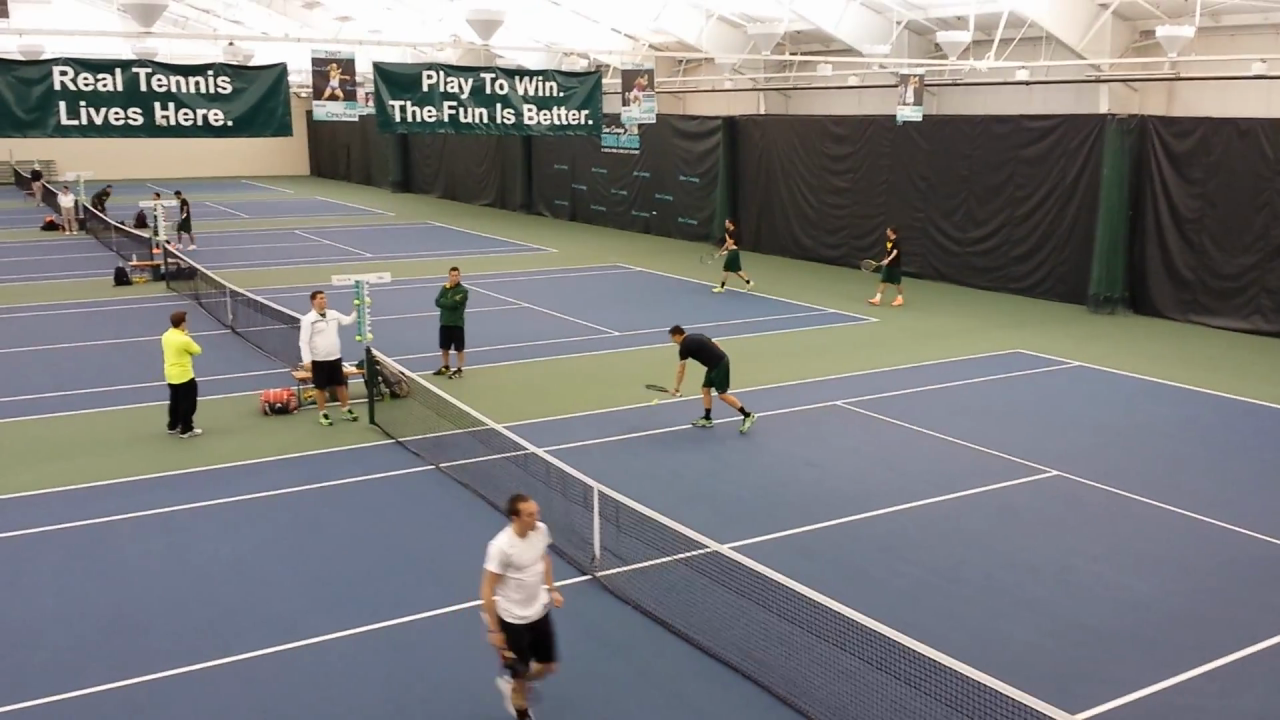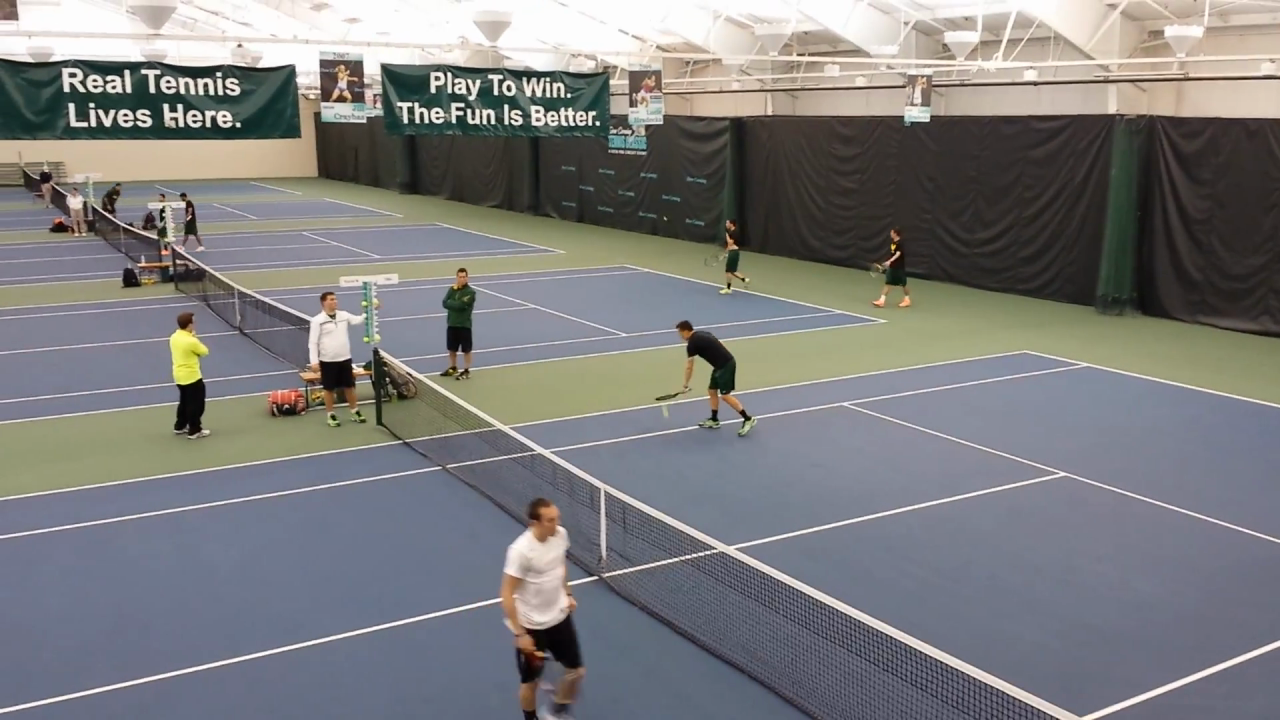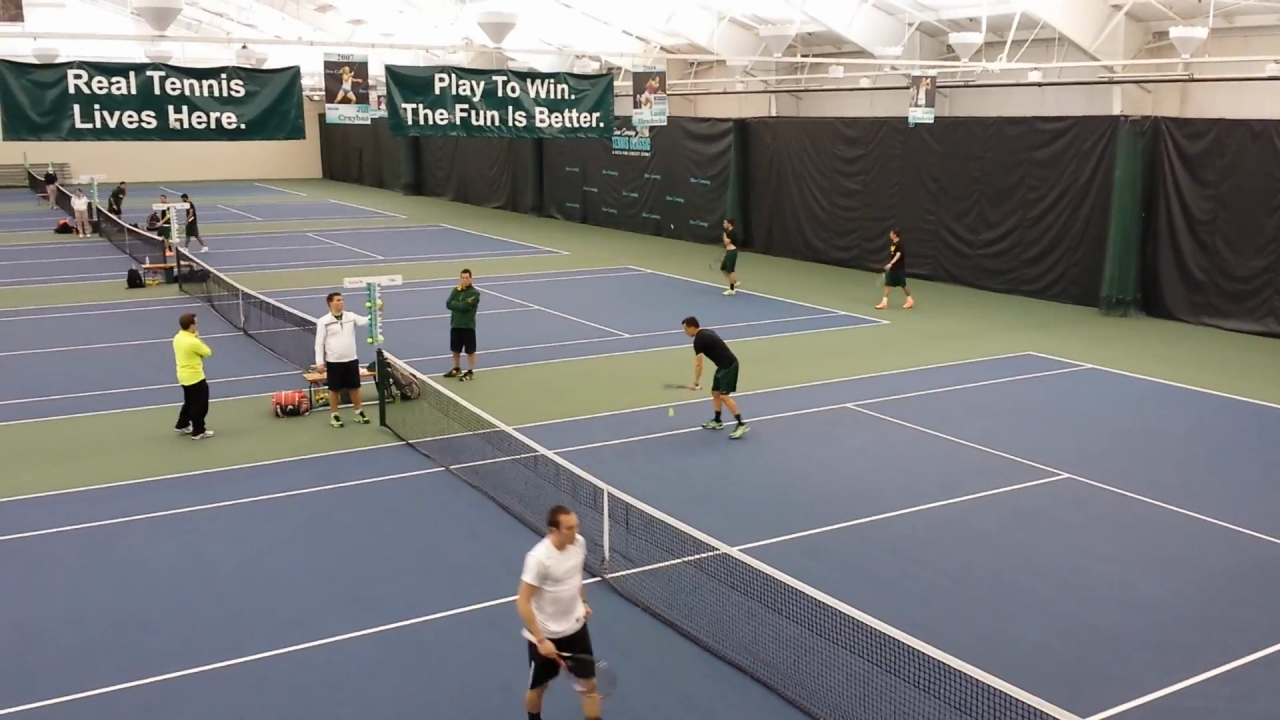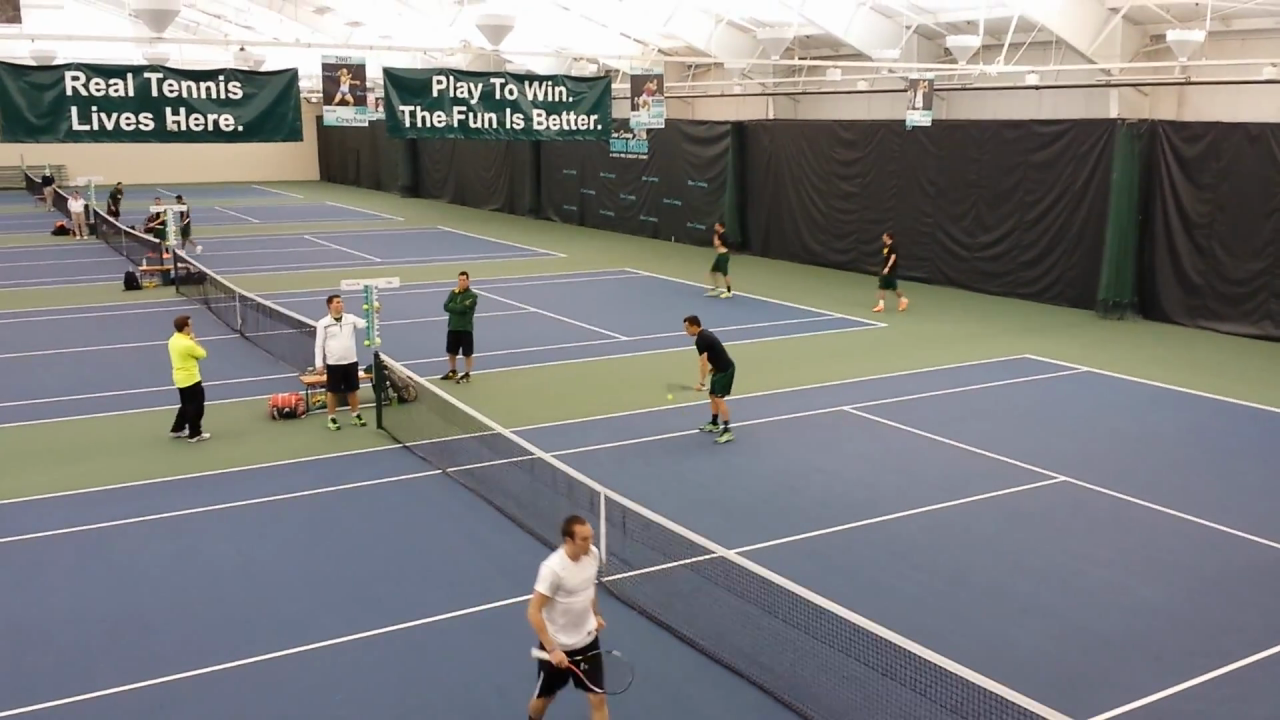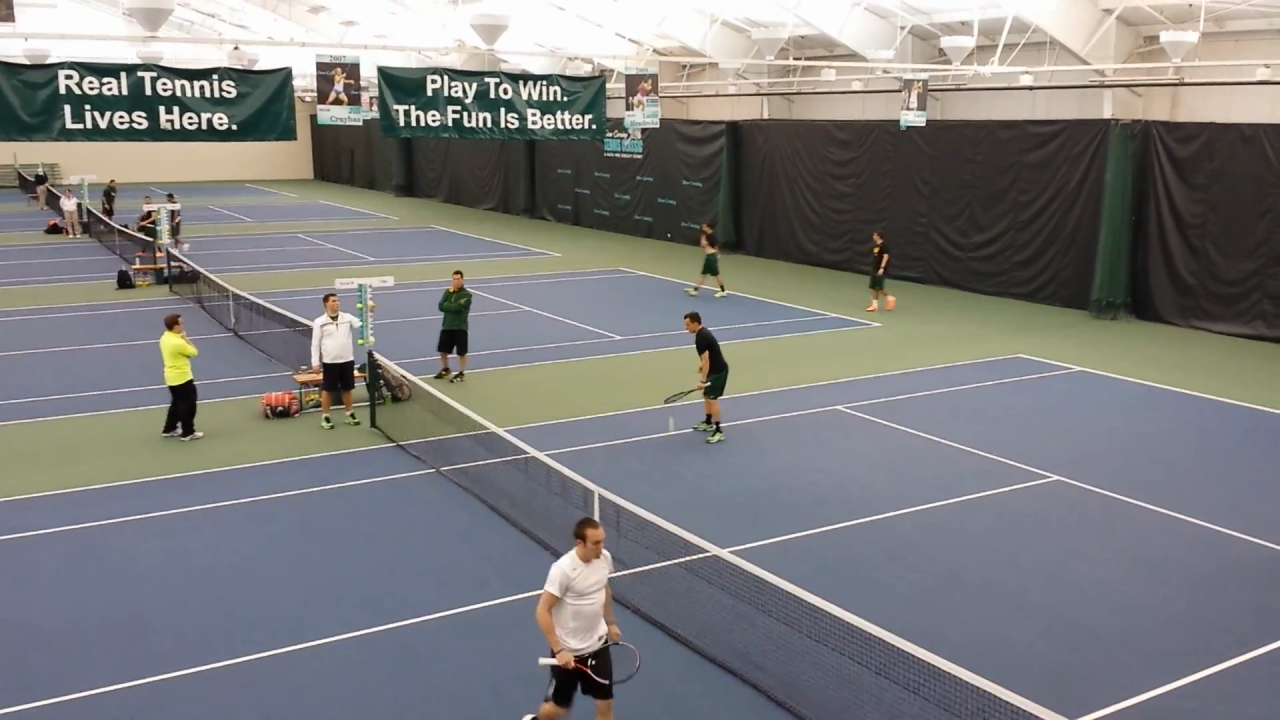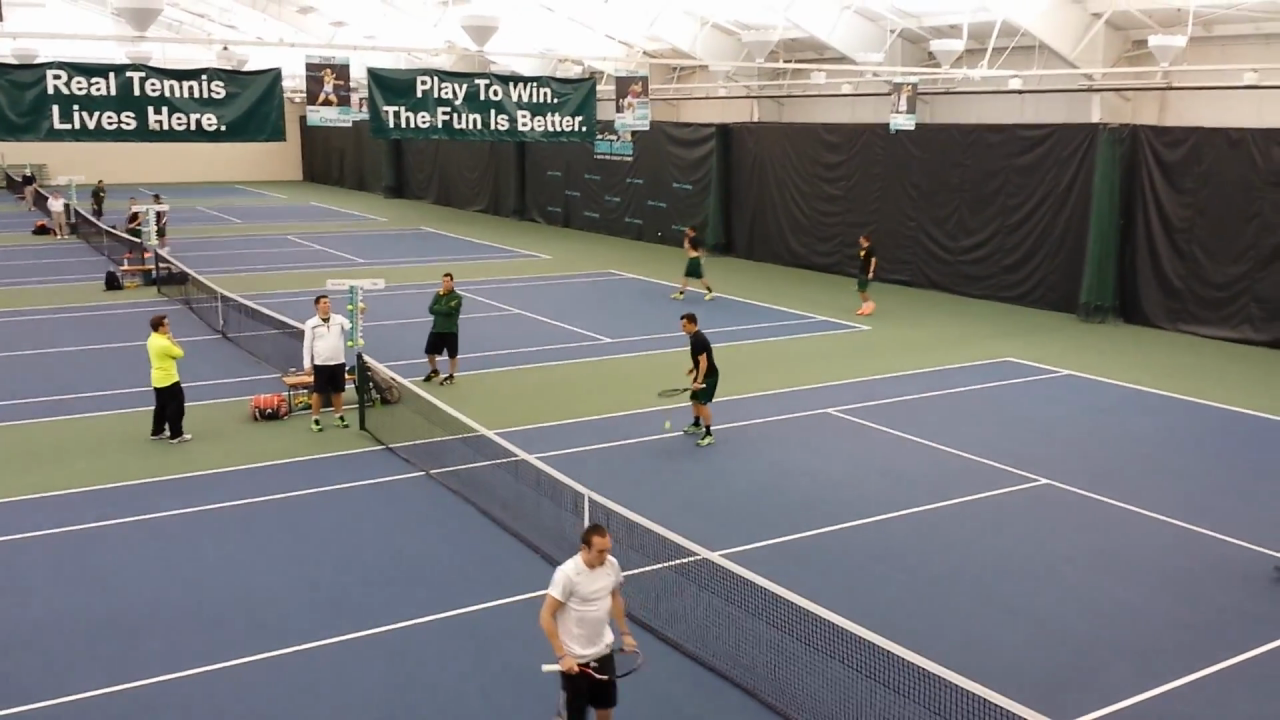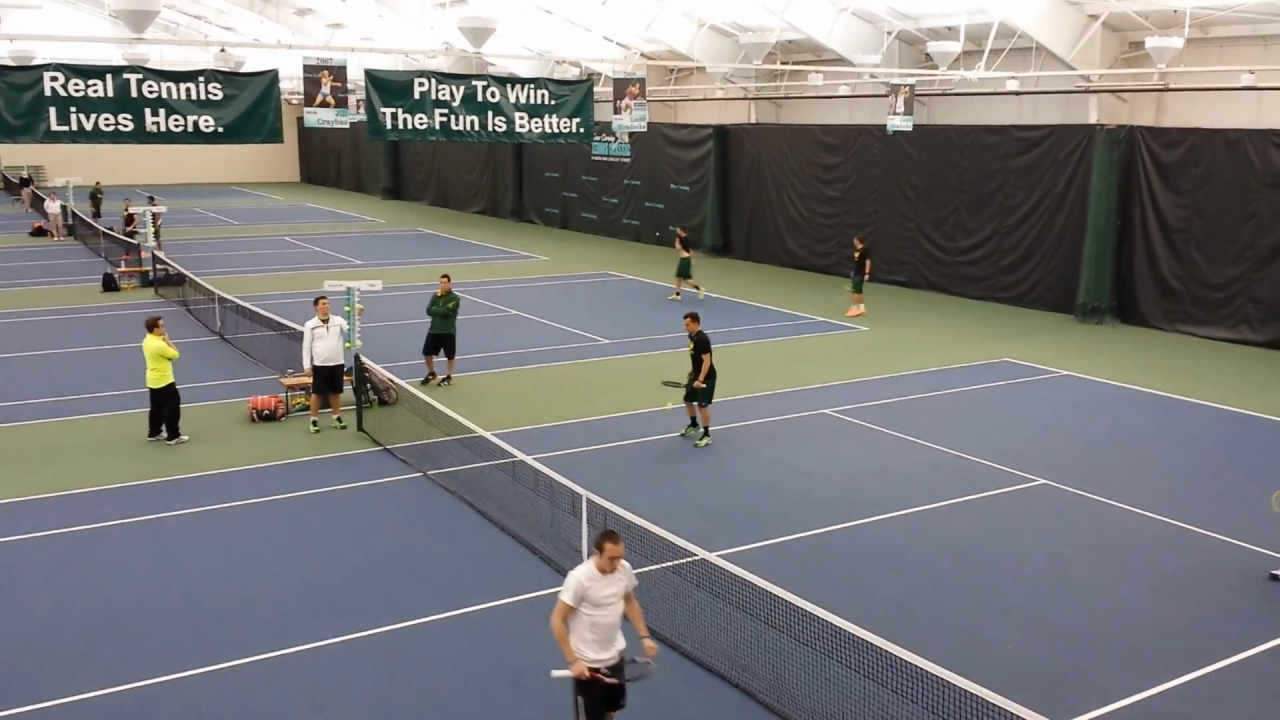
dt=0.1s
person 1, frame 1
left shoulder: (541, 530)
right shoulder: (501, 547)
right elbow: (487, 591)
left wrist: (551, 589)
right wrist: (493, 629)
left hip: (540, 612)
right hip: (512, 621)
left knee: (548, 666)
right knee: (521, 678)
left ankle: (512, 684)
person 1, frame 2
left shoulder: (560, 534)
right shoulder: (521, 550)
right elbow: (507, 595)
left wrist: (567, 594)
right wrist: (520, 633)
left hip: (560, 617)
right hip: (531, 626)
left knee: (576, 672)
right knee: (531, 682)
person 1, frame 3
left shoulder: (578, 543)
right shoulder: (539, 558)
right elbow: (523, 602)
right wrist: (540, 639)
left hip: (576, 627)
right hip: (547, 634)
left knee: (589, 686)
right knee: (538, 688)
person 1, frame 4
left shoulder: (592, 554)
right shoulder: (552, 568)
right elbow: (534, 612)
right wrist: (552, 649)
left hip: (587, 639)
right hip: (558, 646)
left knee: (598, 700)
right knee: (544, 698)
person 1, frame 5
left shoulder: (605, 558)
right shoulder: (563, 569)
right elbow: (542, 612)
left wrist: (611, 623)
right wrist: (560, 650)
left hip: (598, 644)
right hip: (568, 651)
person 1, frame 6
left shoulder: (612, 565)
right shoulder: (567, 573)
right elbow: (545, 617)
left wrist: (626, 633)
right wrist: (562, 656)
left hip: (604, 651)
right hip: (576, 659)
person 1, frame 7
left shoulder: (624, 570)
right shoulder: (579, 578)
right elbow: (557, 621)
left wrist: (645, 637)
right wrist: (573, 661)
left hip: (615, 657)
right hip: (587, 664)
